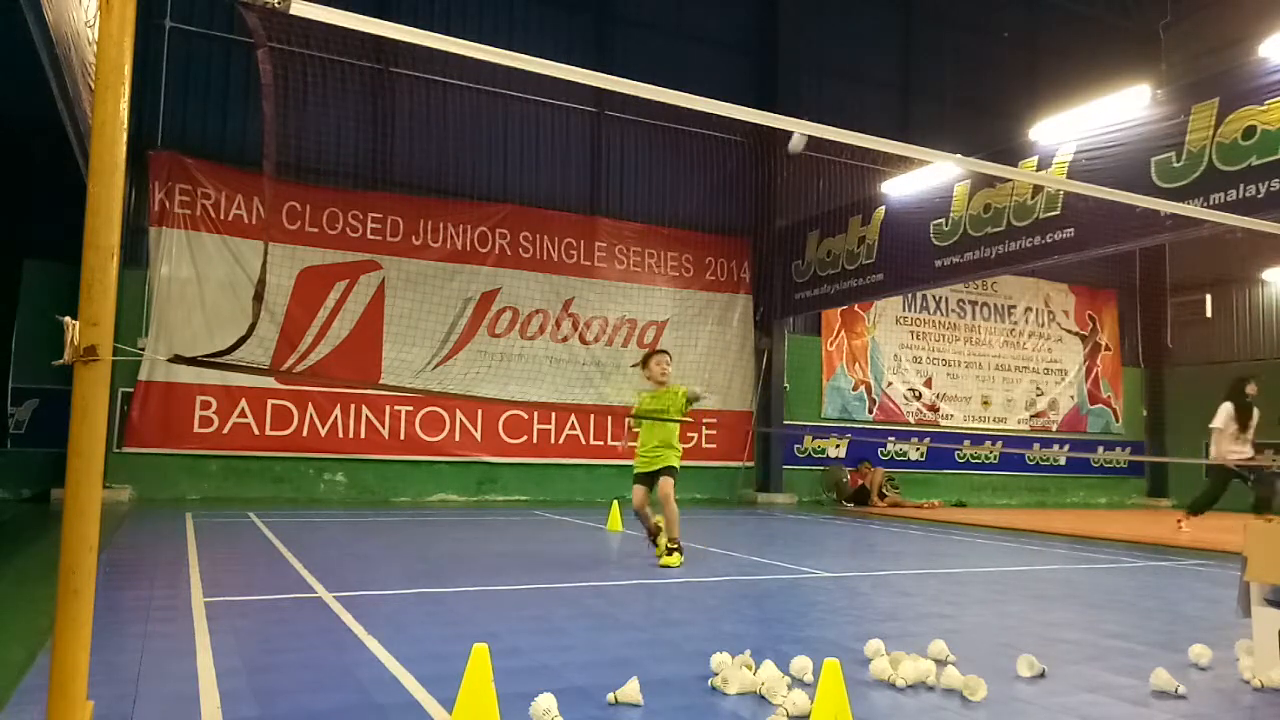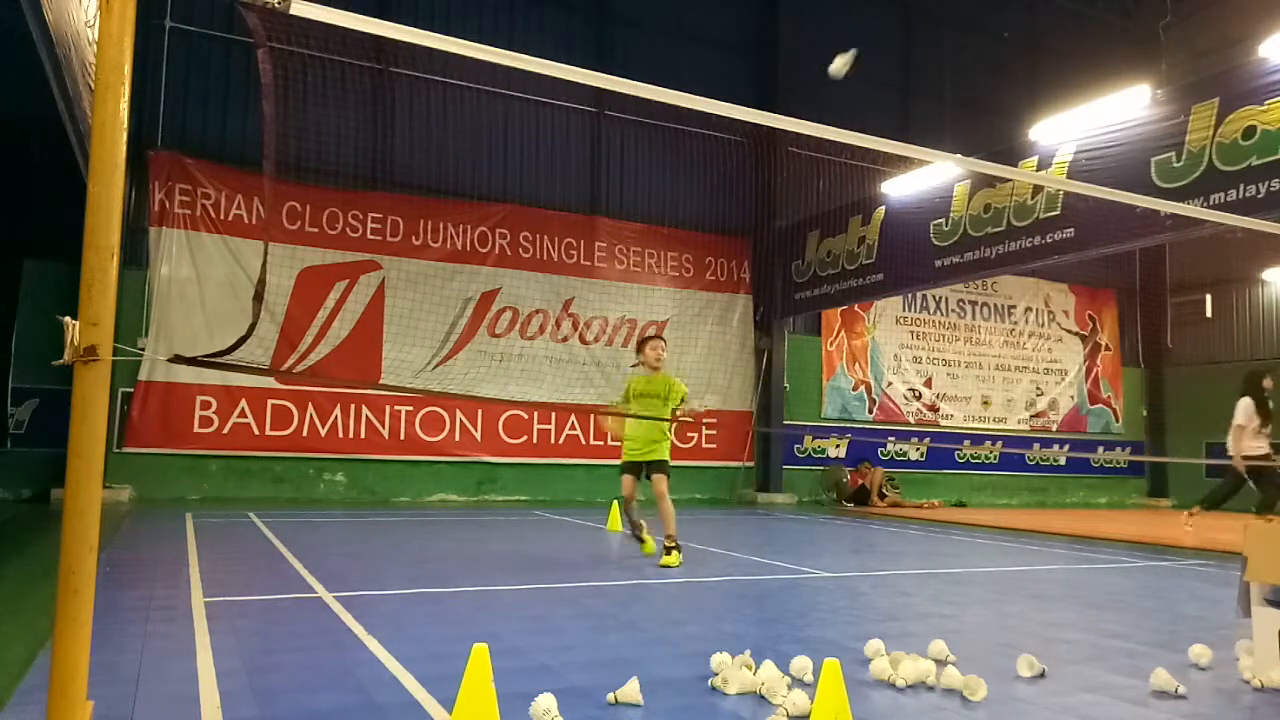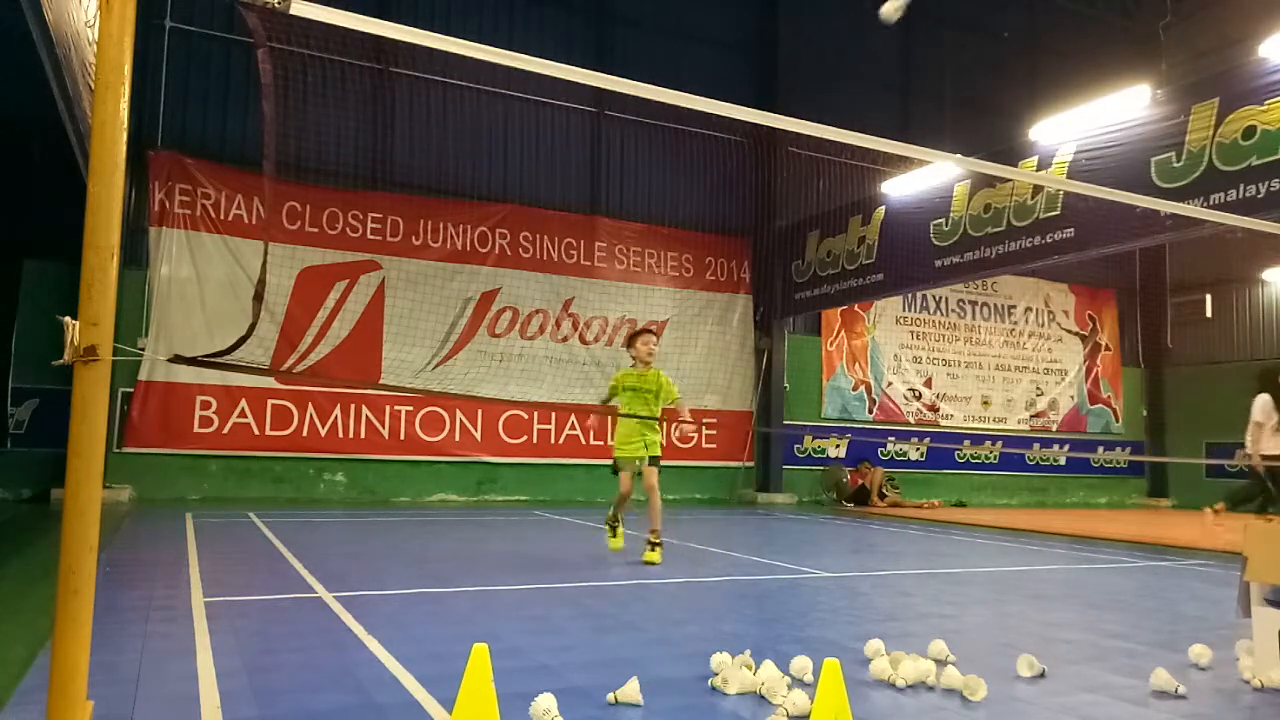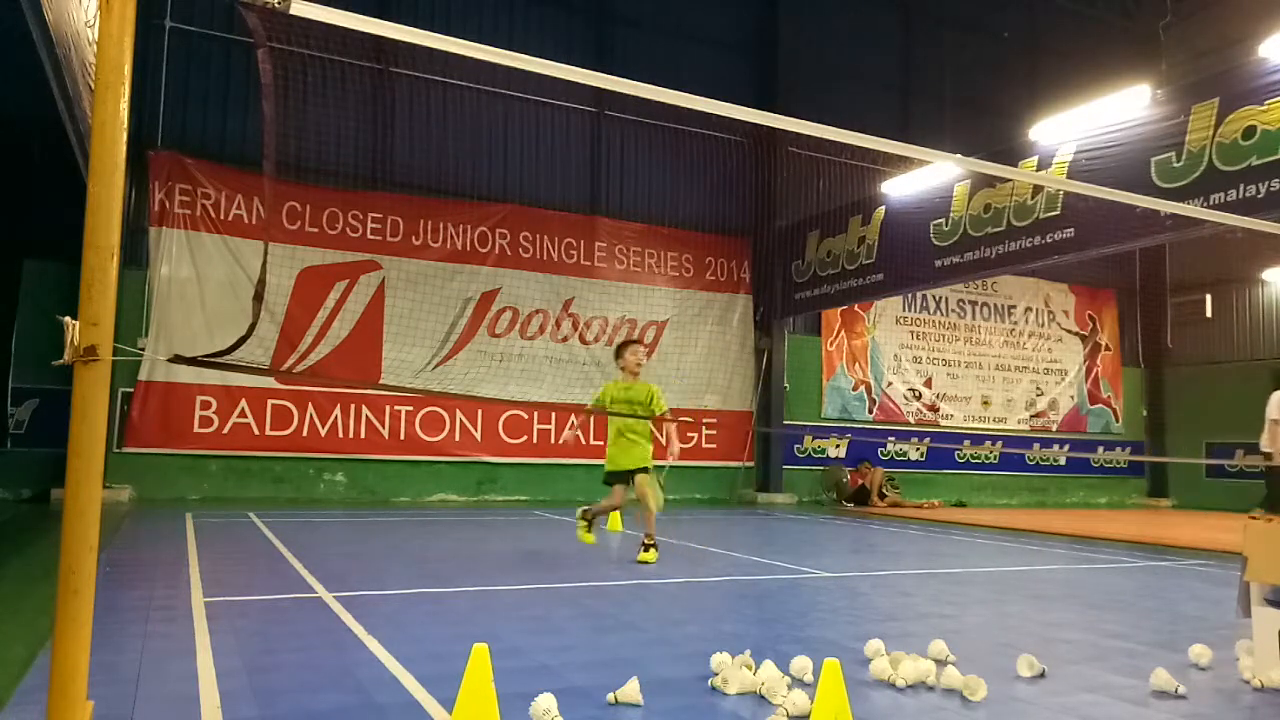
dt=0.1s
person 1, frame 1
left shoulder: (678, 394)
right shoulder: (642, 400)
left elbow: (693, 398)
left wrist: (695, 395)
right wrist: (627, 441)
left hip: (668, 456)
right hip: (644, 459)
left knee: (665, 494)
right knee: (638, 504)
left ankle: (674, 546)
right ankle: (655, 532)
person 1, frame 2
left shoulder: (671, 383)
right shoulder: (633, 383)
left elbow: (686, 401)
left wrist: (685, 410)
right wrist: (619, 420)
left hip: (658, 447)
right hip: (632, 447)
left knee: (661, 492)
right knee: (628, 494)
left ankle: (671, 545)
right ankle: (638, 530)
person 1, frame 3
left shoulder: (661, 378)
right shoulder: (621, 377)
left elbow: (678, 403)
right elbow: (607, 398)
left wrist: (686, 421)
right wrist: (596, 416)
left hip: (649, 441)
right hip: (624, 443)
left knee: (651, 485)
right knee: (625, 490)
left ankle: (655, 541)
right ankle: (614, 520)
person 1, frame 4
left shoulder: (650, 390)
right shoulder: (610, 389)
left elbow: (666, 418)
right elbow: (591, 409)
left wrist: (673, 443)
right wrist: (573, 429)
left hip: (641, 453)
right hip: (617, 454)
left knee: (644, 493)
right knee: (617, 502)
left ankle: (650, 543)
right ankle: (589, 514)
